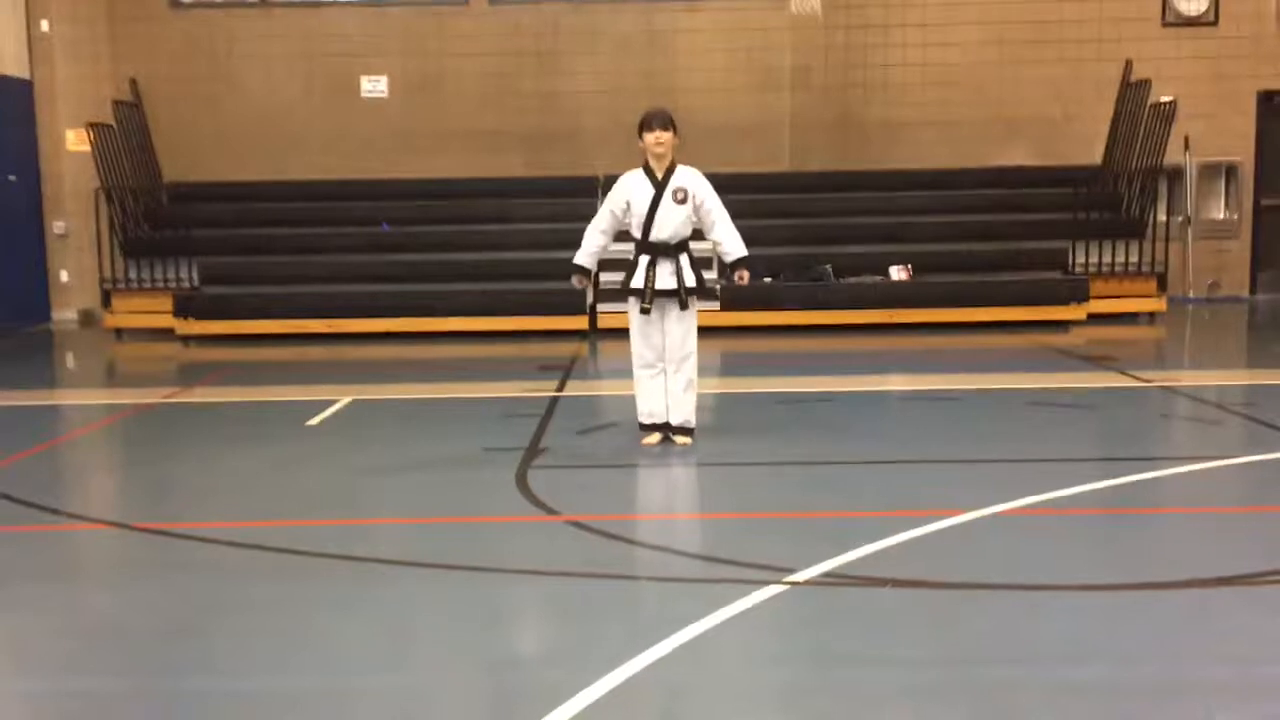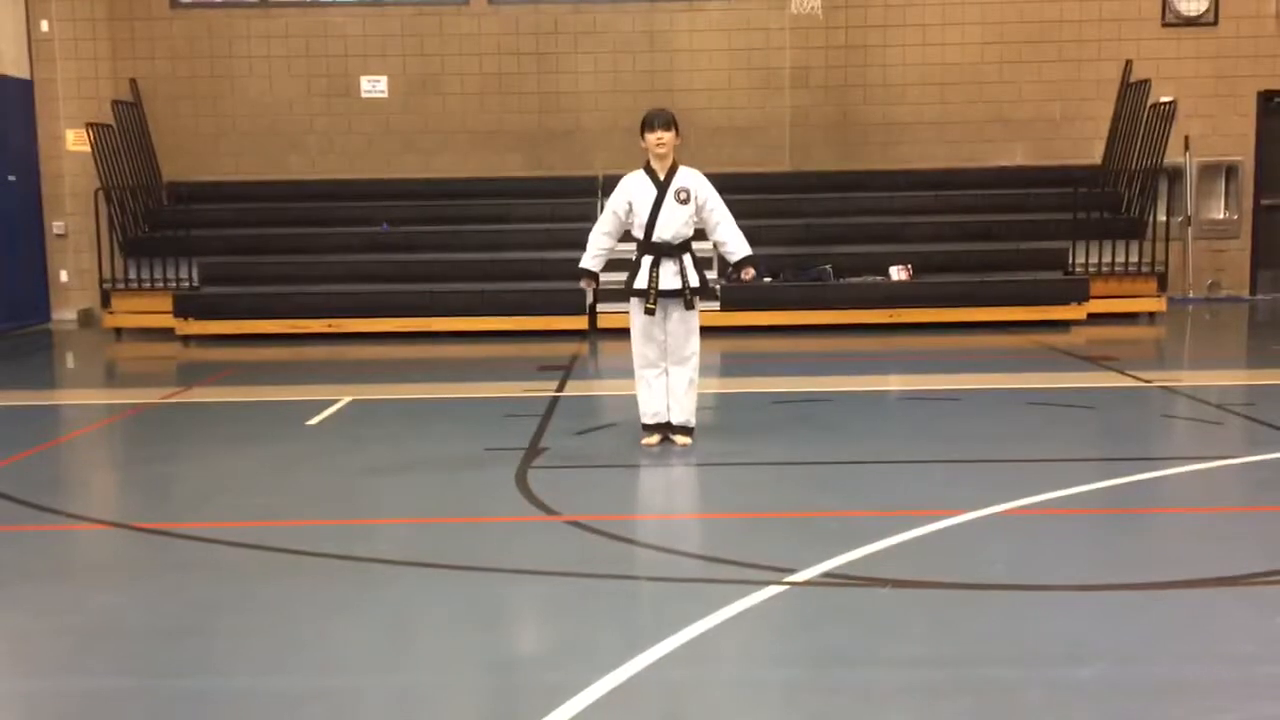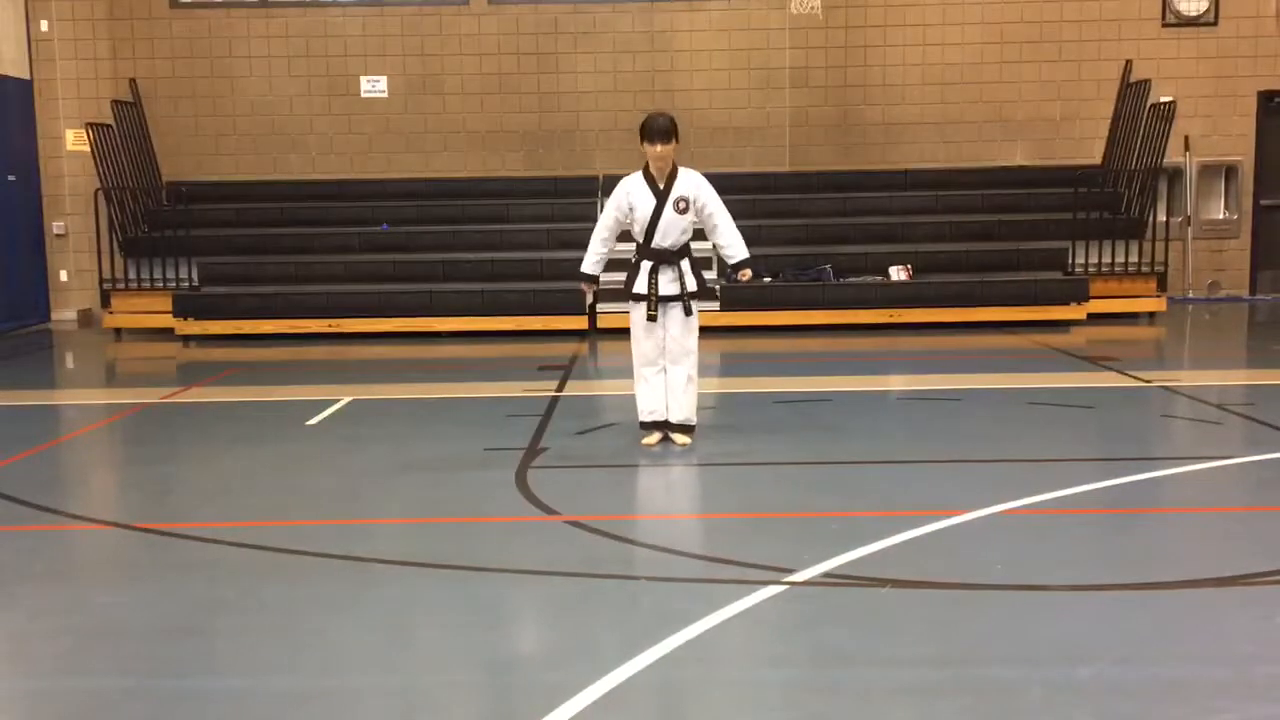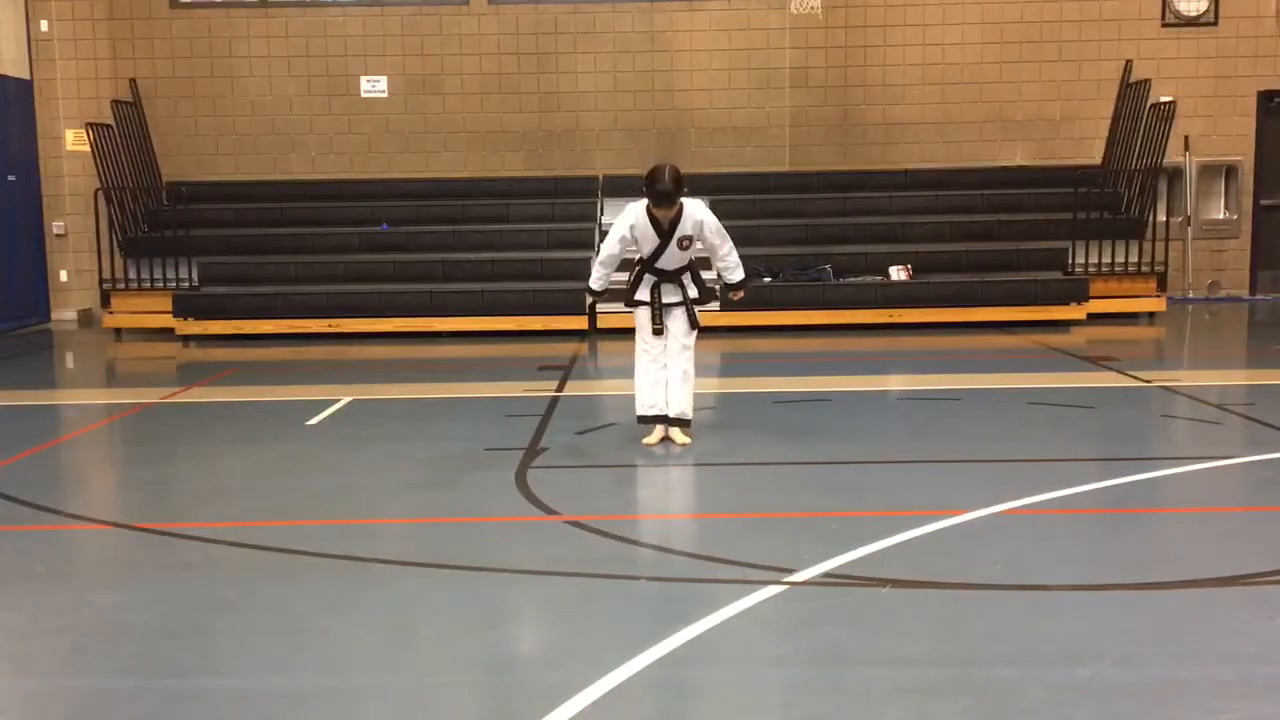
dt=0.5s
person 1, frame 1
left shoulder: (692, 179)
right shoulder: (628, 183)
left elbow: (717, 222)
right elbow: (602, 226)
left wrist: (737, 260)
right wrist: (583, 264)
left hip: (680, 273)
right hip: (644, 273)
left knee: (681, 354)
right knee: (646, 354)
left ankle: (681, 423)
right ankle: (653, 422)
person 1, frame 2
left shoulder: (693, 180)
right shoulder: (630, 184)
left elbow: (720, 222)
right elbow: (606, 228)
left wrist: (743, 260)
right wrist: (589, 268)
left hip: (682, 272)
right hip: (646, 273)
left knee: (683, 353)
right knee: (648, 354)
left ankle: (681, 423)
right ankle: (654, 422)
person 1, frame 3
left shoulder: (693, 182)
right shoulder: (629, 187)
left elbow: (719, 222)
right elbow: (605, 230)
left wrist: (740, 261)
right wrist: (590, 271)
left hip: (682, 275)
right hip: (645, 277)
left knee: (682, 354)
right knee: (647, 355)
left ankle: (680, 423)
right ankle: (655, 424)
person 1, frame 4
left shoulder: (698, 214)
right shoulder: (633, 217)
left elbow: (722, 248)
right elbow: (609, 252)
left wrist: (735, 282)
right wrist: (596, 286)
left hip: (682, 286)
right hip: (647, 286)
left knee: (680, 353)
right knee: (649, 353)
left ankle: (677, 421)
right ankle: (657, 421)
